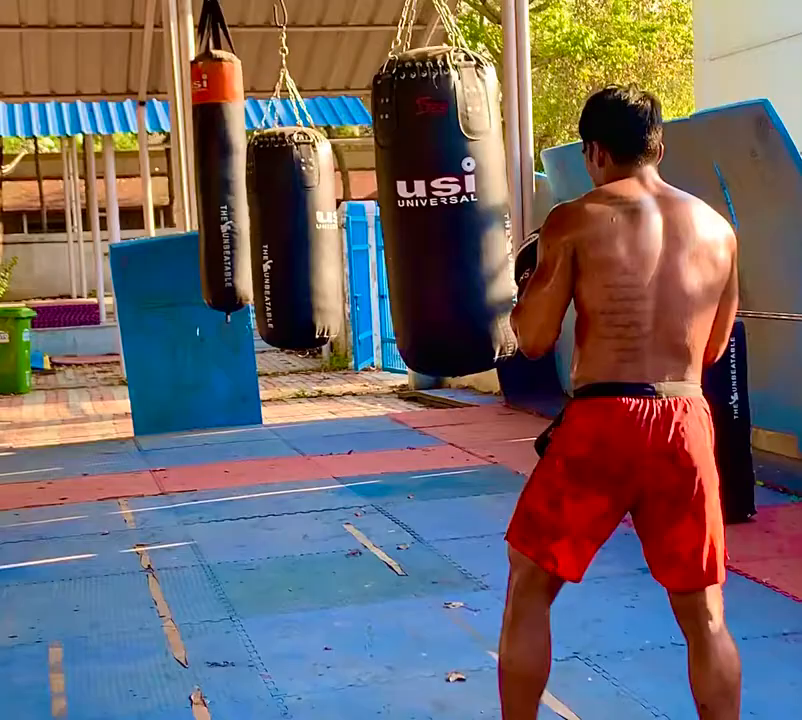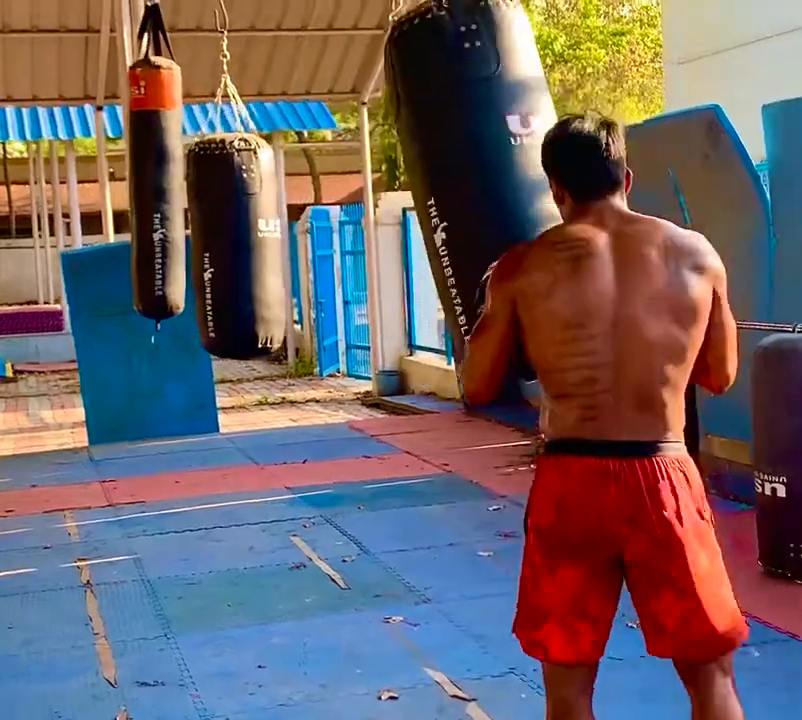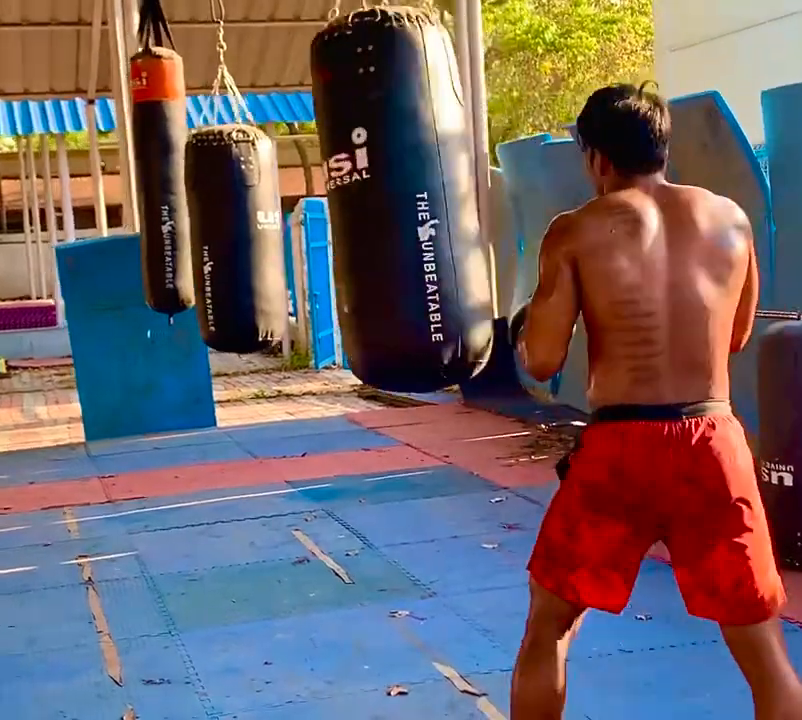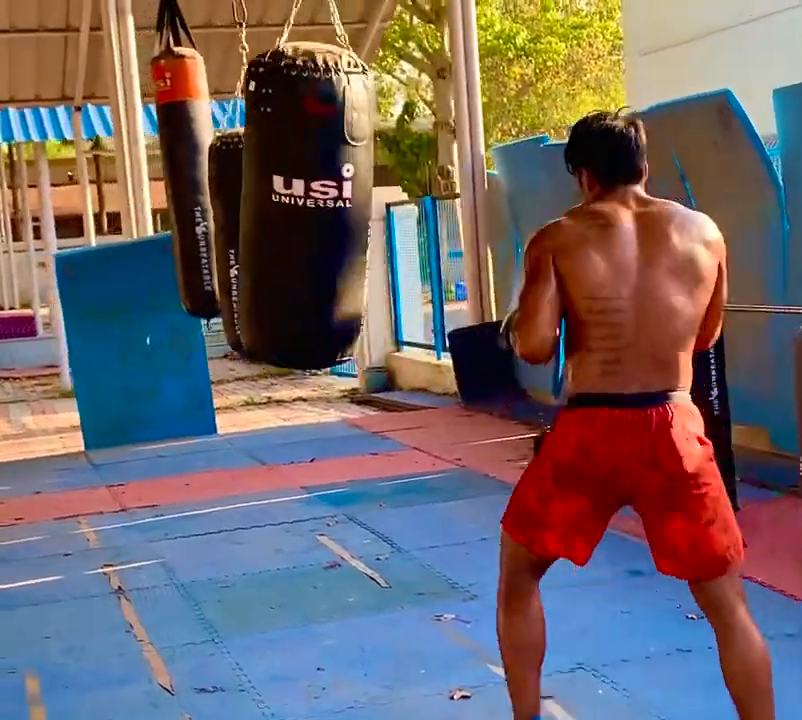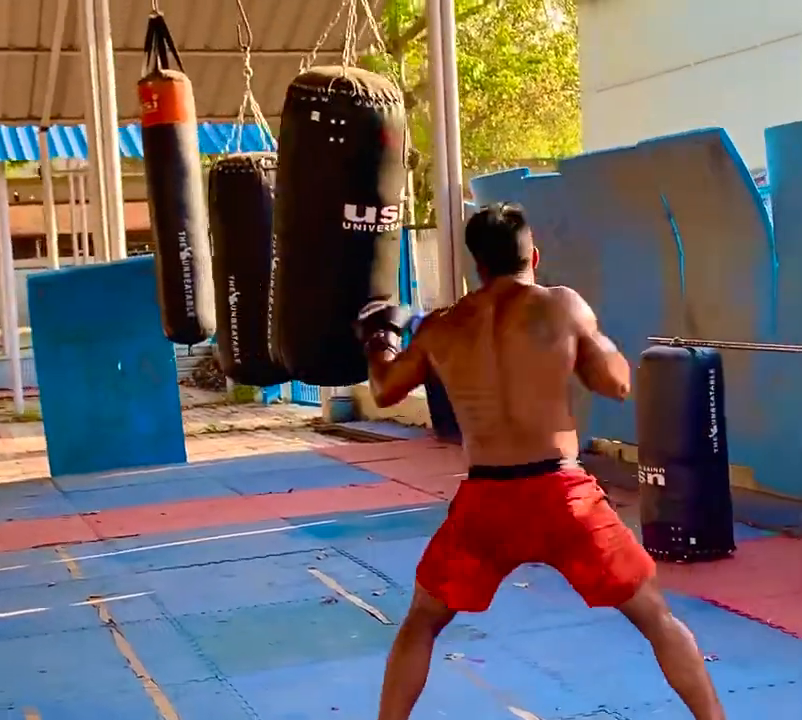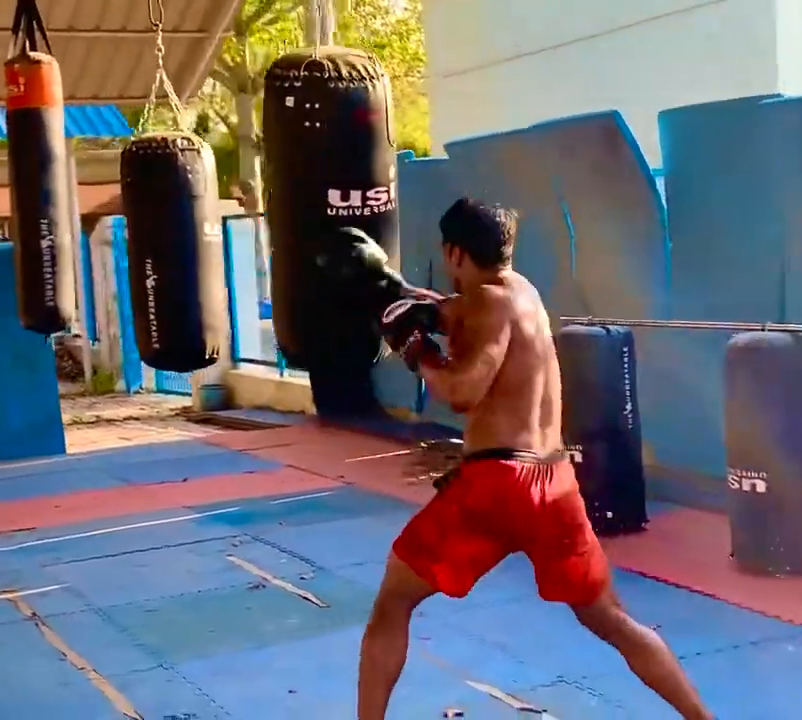
dt=0.7s
person 1, frame 1
left shoulder: (576, 219)
right shoulder: (716, 226)
left elbow: (533, 339)
right elbow: (713, 348)
left wrist: (524, 292)
left hip: (603, 423)
right hip: (685, 424)
left knee: (528, 589)
right knee: (703, 614)
person 1, frame 2
left shoulder: (521, 270)
right shoulder: (695, 254)
left elbow: (477, 389)
right elbow: (720, 375)
left wrist: (489, 316)
left hip: (572, 486)
right hip: (662, 480)
right knee: (709, 669)
person 1, frame 3
left shoulder: (575, 232)
right shoulder: (729, 220)
left elbow: (542, 361)
left wrist: (527, 331)
left hip: (620, 448)
right hip: (713, 445)
left knee: (546, 628)
person 1, frame 4
left shoulder: (557, 239)
right shoulder: (703, 231)
left elbow: (534, 346)
left wrist: (518, 317)
left hip: (589, 434)
right hip: (674, 432)
left knee: (517, 571)
right knee: (727, 606)
person 1, frame 5
left shoulder: (437, 329)
right shoulder: (563, 306)
left elbow: (385, 393)
right elbow: (617, 383)
left wrist: (380, 337)
left hip: (486, 504)
right hip: (565, 497)
left knee: (421, 624)
right knee: (656, 617)
person 1, frame 6
left shoulder: (488, 303)
right shoulder: (519, 289)
left elbow: (461, 391)
left wrist: (413, 346)
left hip: (491, 486)
right hip: (555, 485)
left knee: (392, 604)
right knee: (610, 621)
